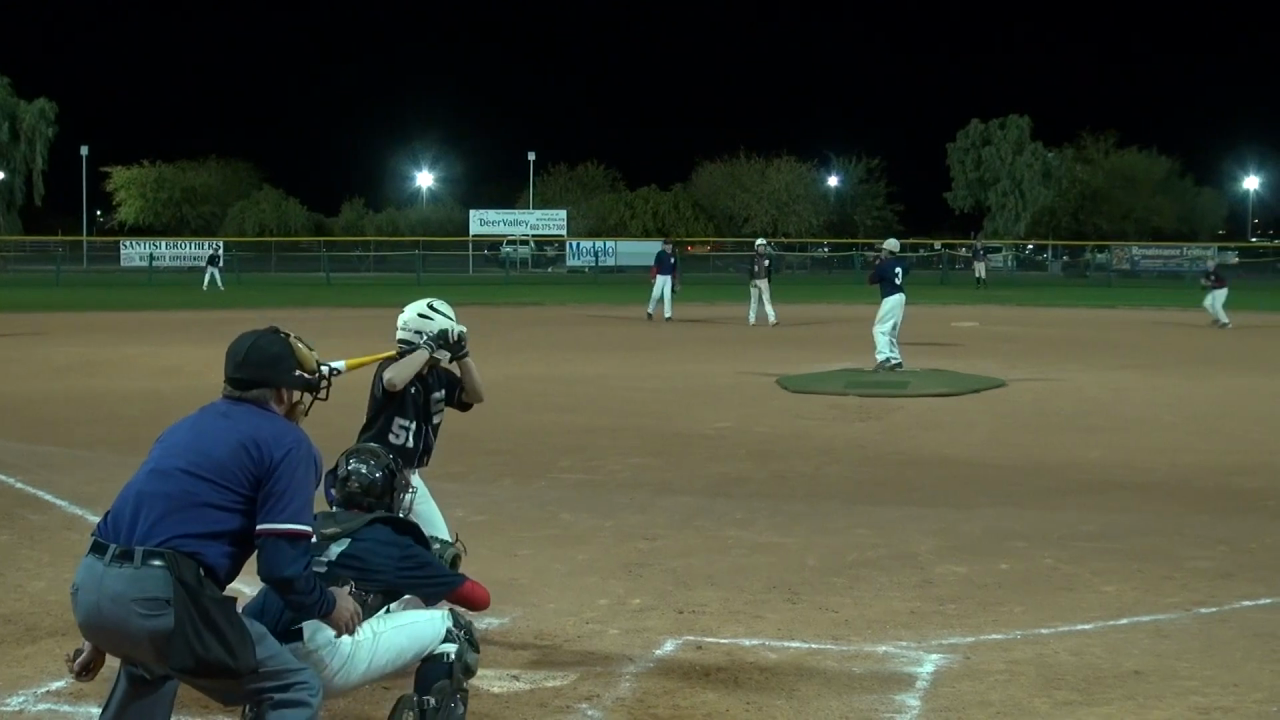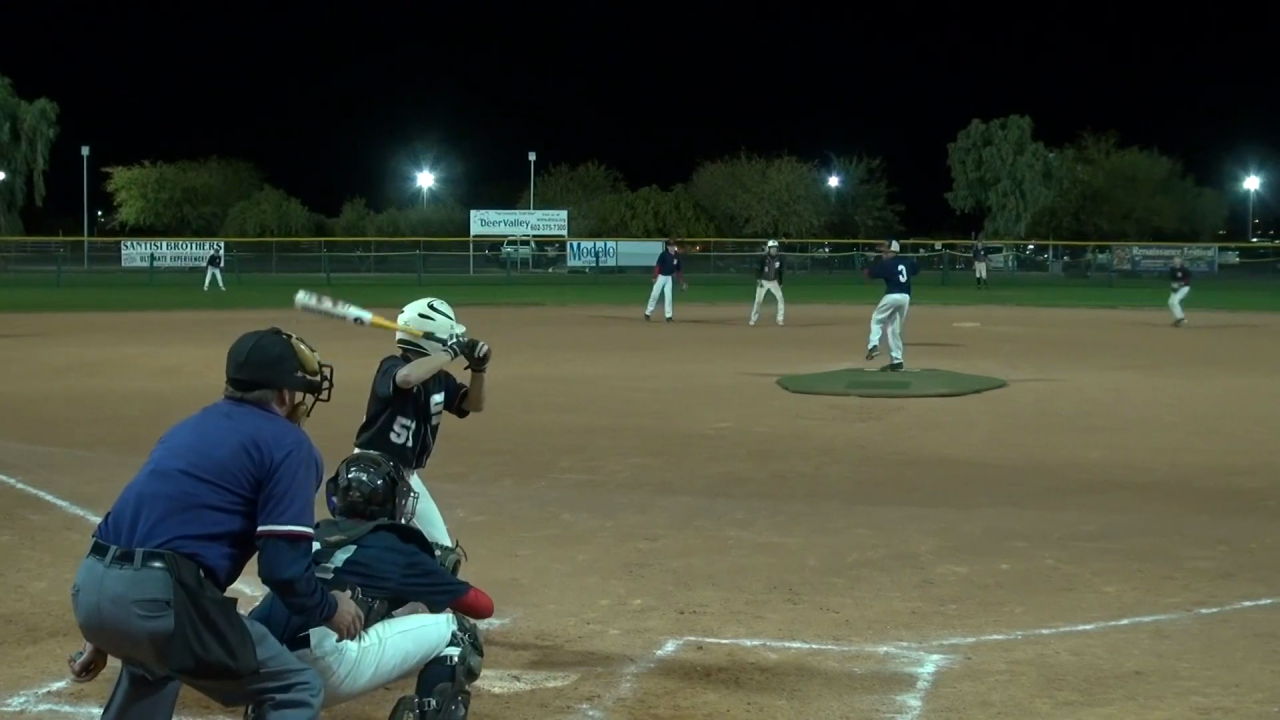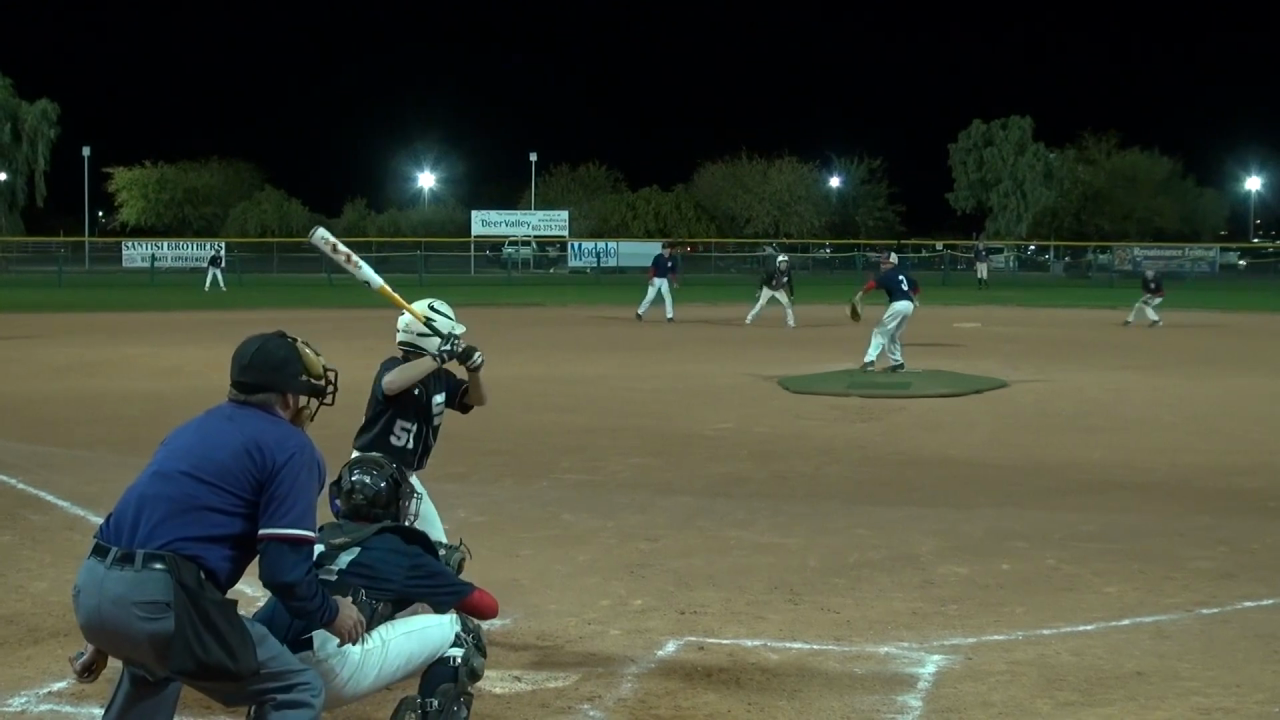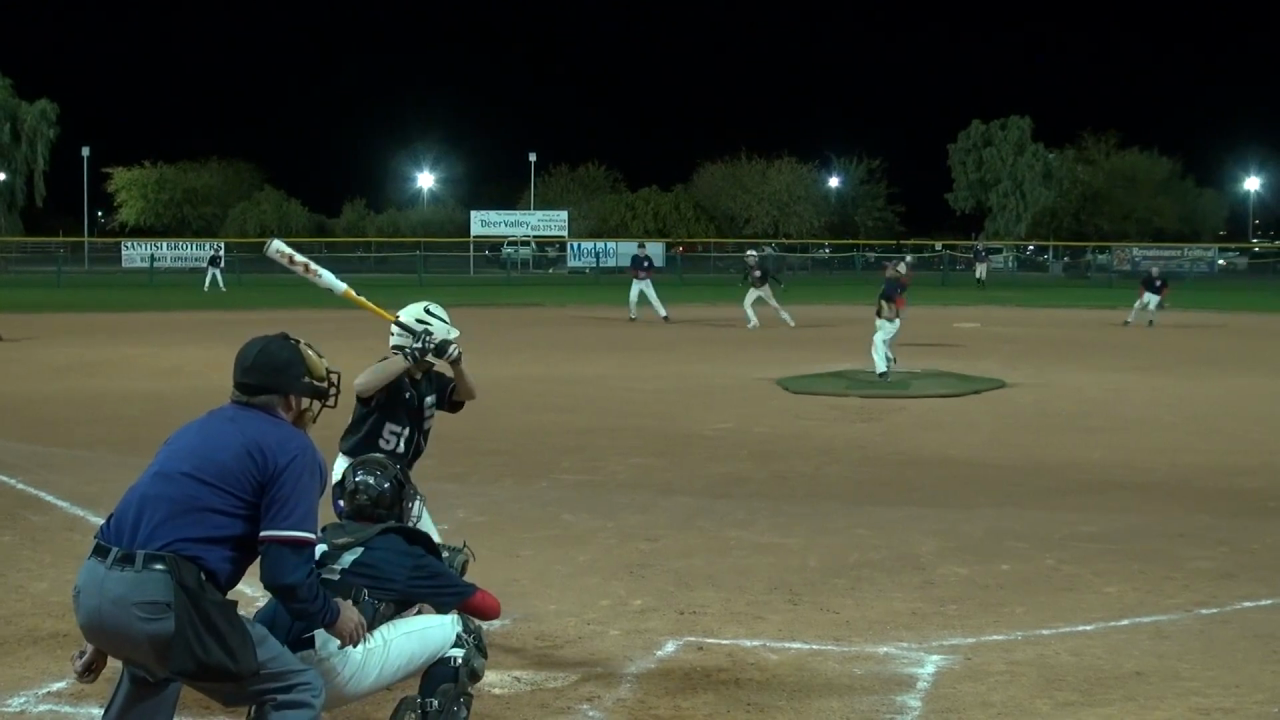
dt=0.3s
person 1, frame 1
left shoulder: (191, 424)
right shoulder: (287, 442)
right elbow: (283, 566)
right wrist: (328, 606)
left hip: (90, 585)
right hip: (157, 597)
left knee: (149, 658)
person 1, frame 2
left shoulder: (193, 425)
right shoulder: (288, 443)
right elbow: (283, 567)
right wrist: (328, 609)
left hip: (91, 586)
right hip: (157, 598)
left knee: (151, 660)
person 1, frame 3
left shoulder: (198, 427)
right shoulder: (290, 447)
right elbow: (285, 571)
right wrist: (330, 613)
left hip: (92, 587)
right hip: (158, 599)
left knee: (152, 658)
person 1, frame 4
left shoulder: (199, 427)
right shoulder: (292, 448)
right elbow: (285, 572)
right wrist: (331, 614)
left hip: (93, 587)
right hip: (158, 600)
left knee: (152, 661)
person 2, frame 1
left shoulder: (313, 529)
right shoulder: (393, 542)
right elbow: (479, 599)
right wrist: (438, 573)
right hip: (318, 660)
right knee: (453, 631)
person 2, frame 2
left shoulder: (315, 538)
right shoulder: (396, 548)
right elbow: (483, 606)
right wrist: (441, 578)
right hip: (325, 667)
right knee: (457, 634)
person 2, frame 3
left shoulder: (319, 541)
right shoulder: (400, 550)
right elbow: (487, 607)
right wrist: (442, 579)
right hip: (327, 671)
right knee: (460, 633)
person 2, frame 4
left shoulder: (323, 542)
right shoulder: (402, 551)
right elbow: (489, 608)
right wrist: (450, 581)
right hip: (330, 668)
right knee: (462, 632)
person 3, frame 1
left shoulder: (439, 376)
right shoulder: (392, 367)
left elbow: (476, 395)
right elbow: (393, 381)
left wrist: (461, 353)
right wrist: (428, 347)
left hip: (410, 477)
left knee: (442, 549)
person 3, frame 2
left shoulder: (437, 377)
right shoulder: (393, 366)
left elbow: (474, 404)
right elbow: (408, 378)
left wrist: (478, 367)
right wrist: (451, 351)
left hip: (408, 476)
left knee: (442, 550)
person 3, frame 3
left shoulder: (439, 377)
right shoulder: (393, 368)
left elbow: (477, 399)
right elbow: (391, 385)
left wrist: (473, 369)
right wrist: (440, 356)
left hip: (406, 477)
left knee: (436, 548)
person 3, frame 4
left shoulder: (430, 381)
right shoulder: (389, 374)
left elbow: (468, 393)
right elbow: (362, 386)
left wrist: (455, 361)
right wrist: (410, 354)
